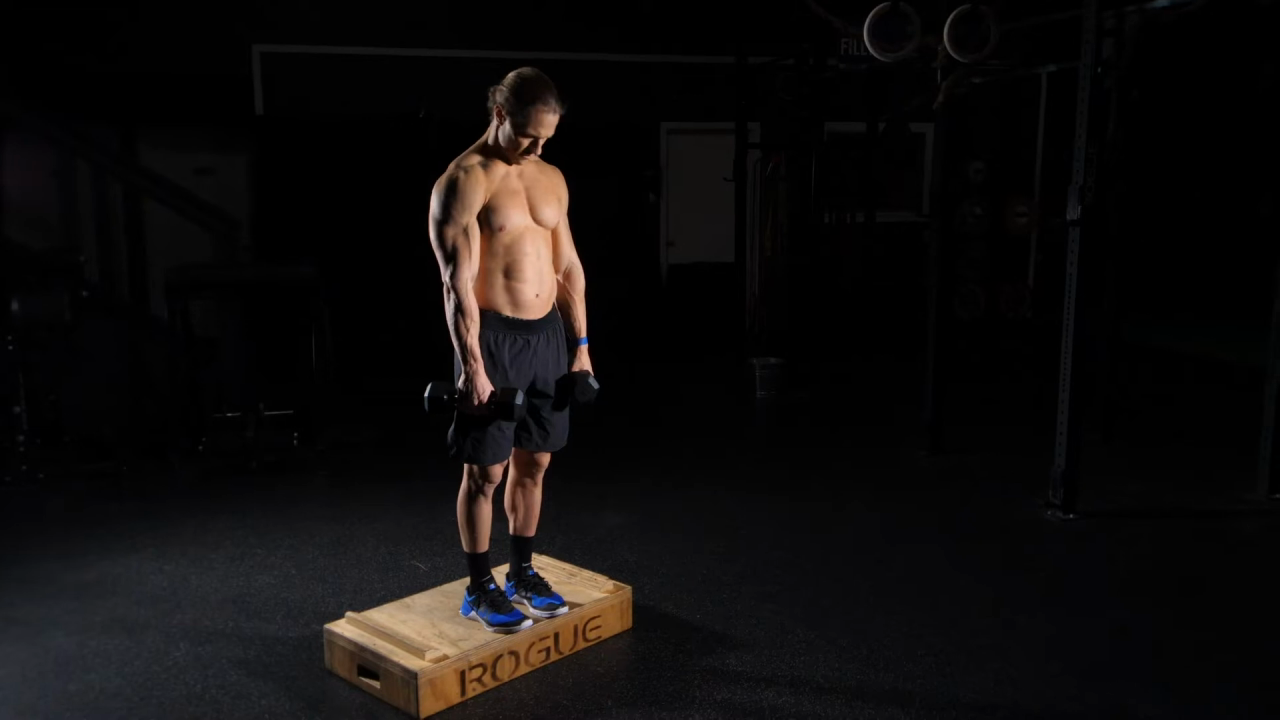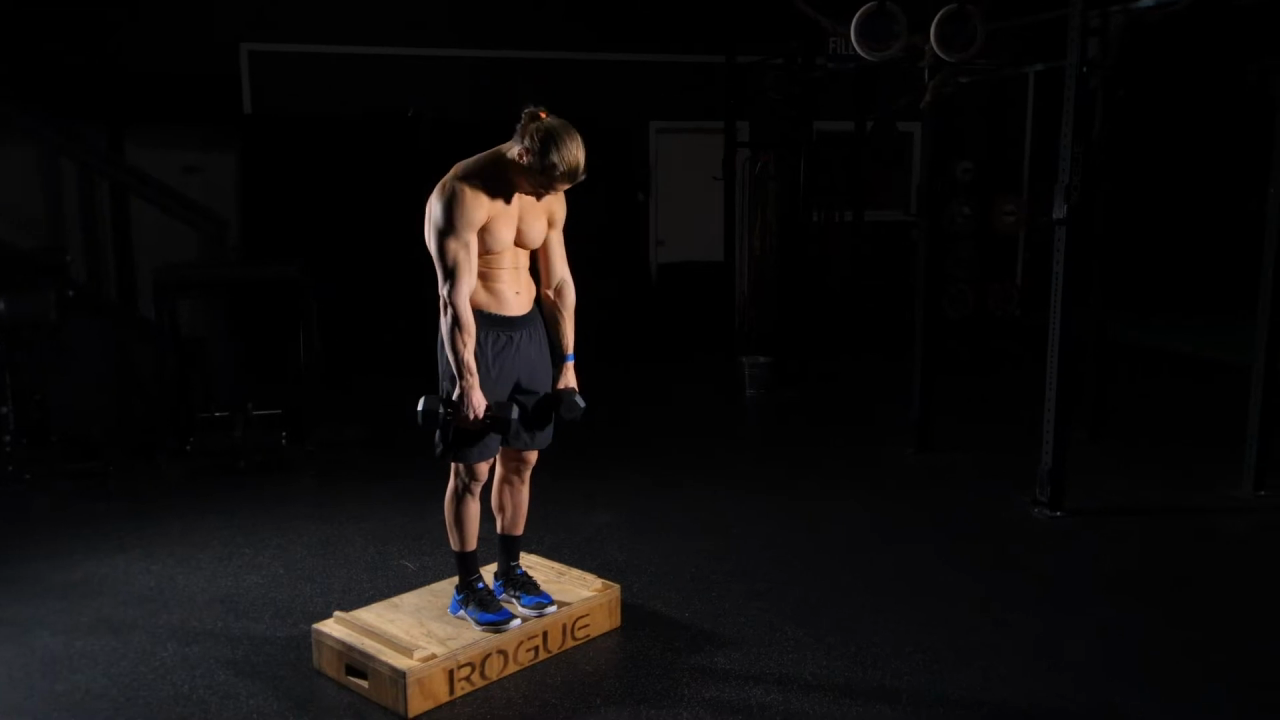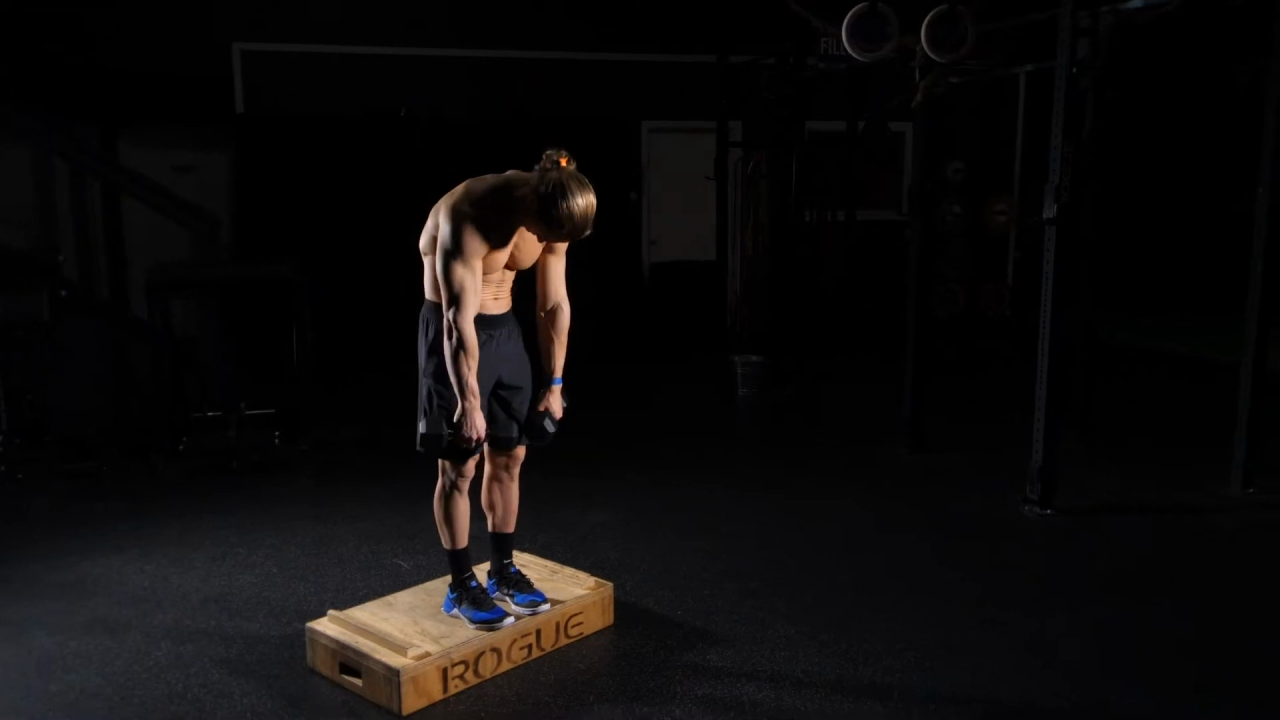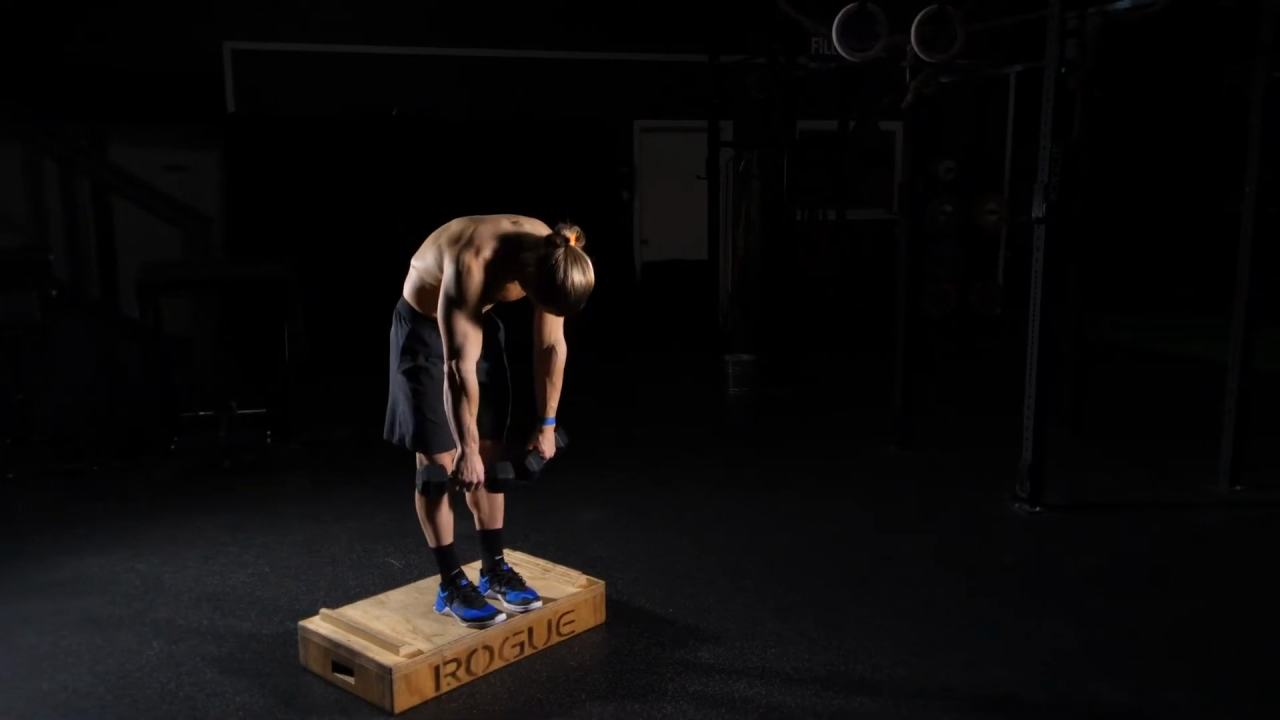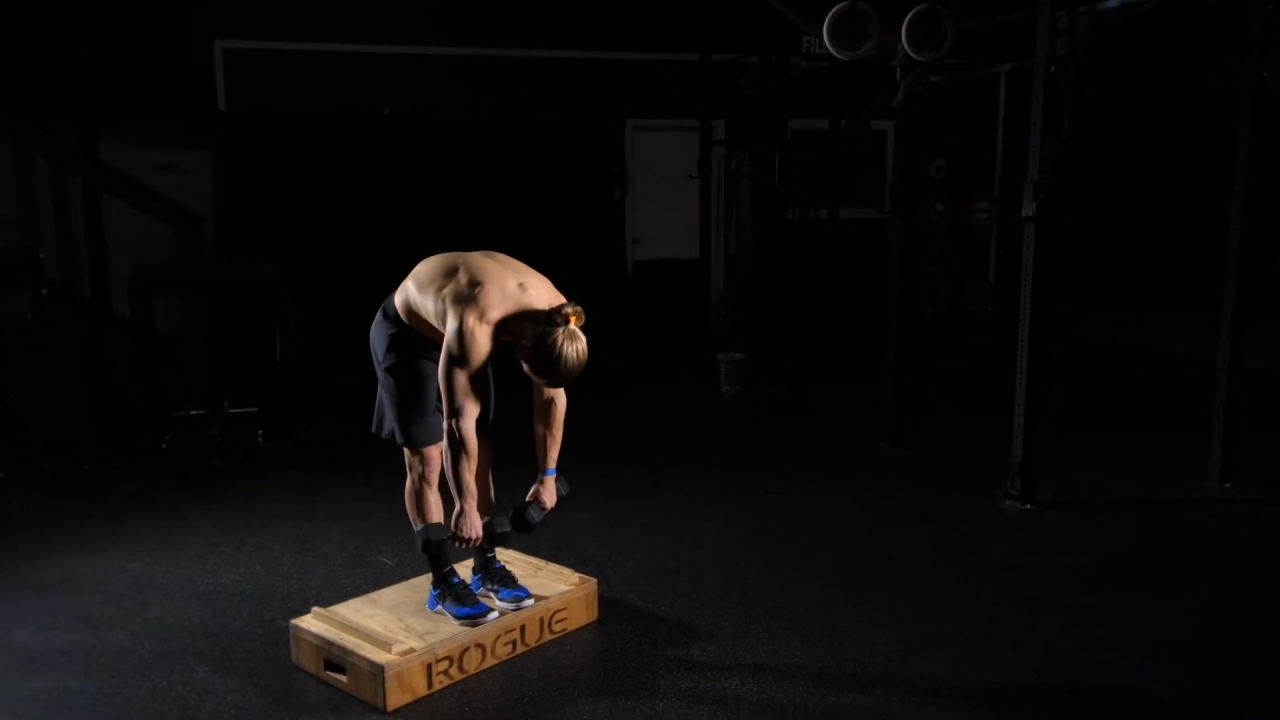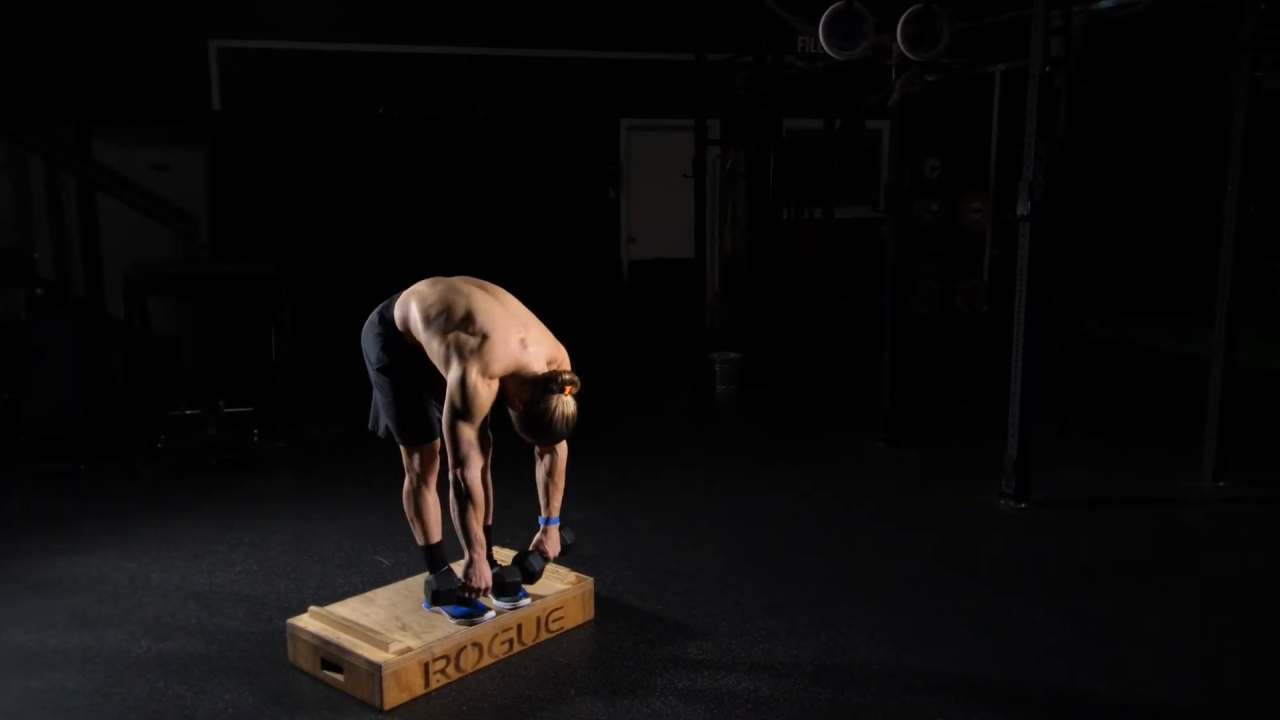
dt=0.7s
person 1, frame 1
left shoulder: (551, 179)
right shoulder: (463, 181)
left elbow: (568, 267)
right elbow: (458, 283)
left wrist: (580, 344)
right wrist: (472, 365)
left hip: (547, 336)
right hip: (494, 338)
left knee: (534, 464)
right knee: (486, 471)
left ankle: (522, 573)
right ankle: (479, 589)
person 1, frame 2
left shoulder: (550, 197)
right shoulder: (462, 194)
left elbow: (558, 283)
right elbow: (455, 298)
left wrist: (567, 361)
right wrist: (468, 379)
left hip: (528, 332)
right hip: (478, 335)
left knee: (521, 460)
right knee: (472, 468)
left ankle: (510, 572)
right ankle: (468, 588)
person 1, frame 3
left shoulder: (550, 218)
right shoulder: (468, 216)
left elbow: (555, 306)
right elbow: (458, 320)
left wrist: (554, 384)
right wrist: (469, 402)
left hip: (504, 329)
right hip: (454, 333)
left knee: (510, 456)
right knee: (459, 465)
left ankle: (503, 571)
right ankle: (461, 586)
person 1, frame 4
left shoulder: (554, 259)
right shoulder: (473, 263)
left elbow: (552, 346)
right elbow: (460, 366)
left wrist: (547, 423)
right wrist: (465, 447)
left hip: (480, 325)
right hip: (423, 329)
left knee: (491, 453)
right knee: (439, 462)
left ankle: (494, 570)
right ankle: (452, 586)
person 1, frame 5
left shoulder: (554, 316)
right shoulder: (476, 325)
left elbow: (552, 396)
right elbow: (458, 421)
left wrist: (547, 475)
right wrist: (466, 508)
left hip: (455, 335)
right hip: (406, 335)
left knee: (480, 452)
right knee: (427, 460)
left ankle: (486, 567)
right ankle: (443, 584)
person 1, frame 6
left shoulder: (556, 362)
right shoulder: (477, 374)
left elbow: (553, 448)
right elbow: (462, 471)
left wrist: (550, 525)
right wrist: (475, 557)
left hip: (447, 328)
right hip: (395, 336)
left knee: (481, 449)
right knee: (424, 460)
left ankle: (488, 564)
right ankle: (441, 580)
